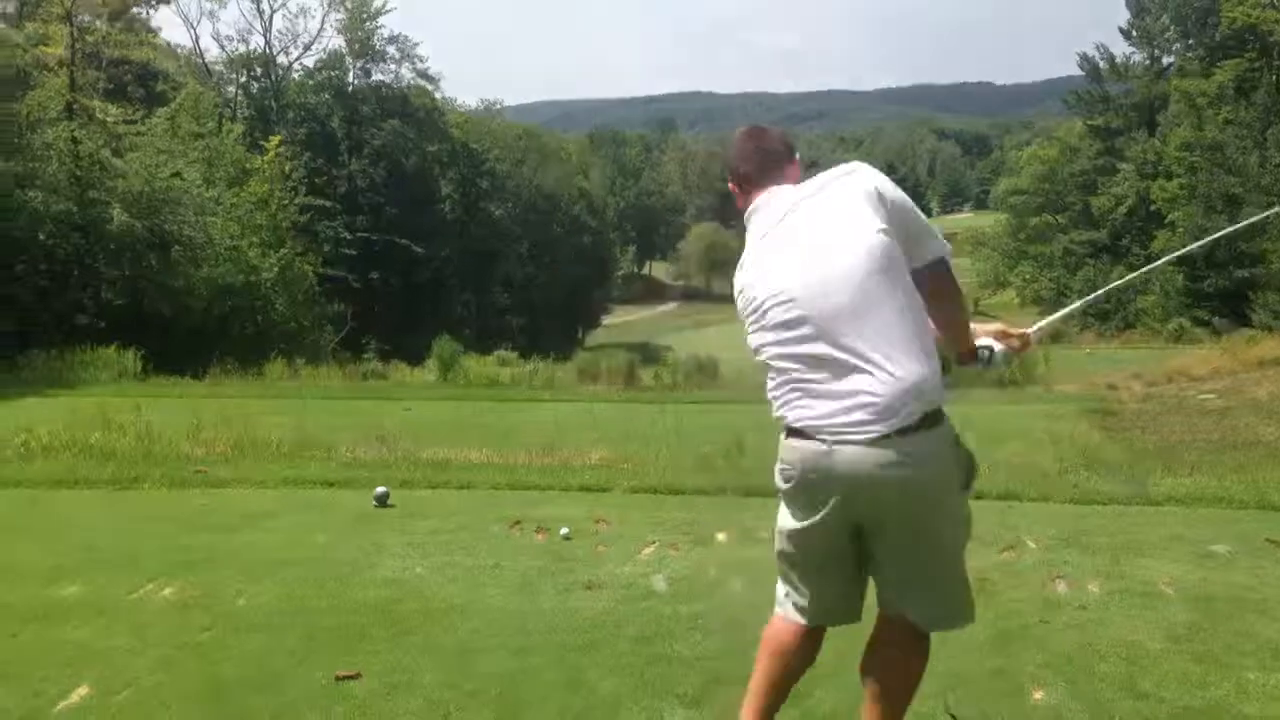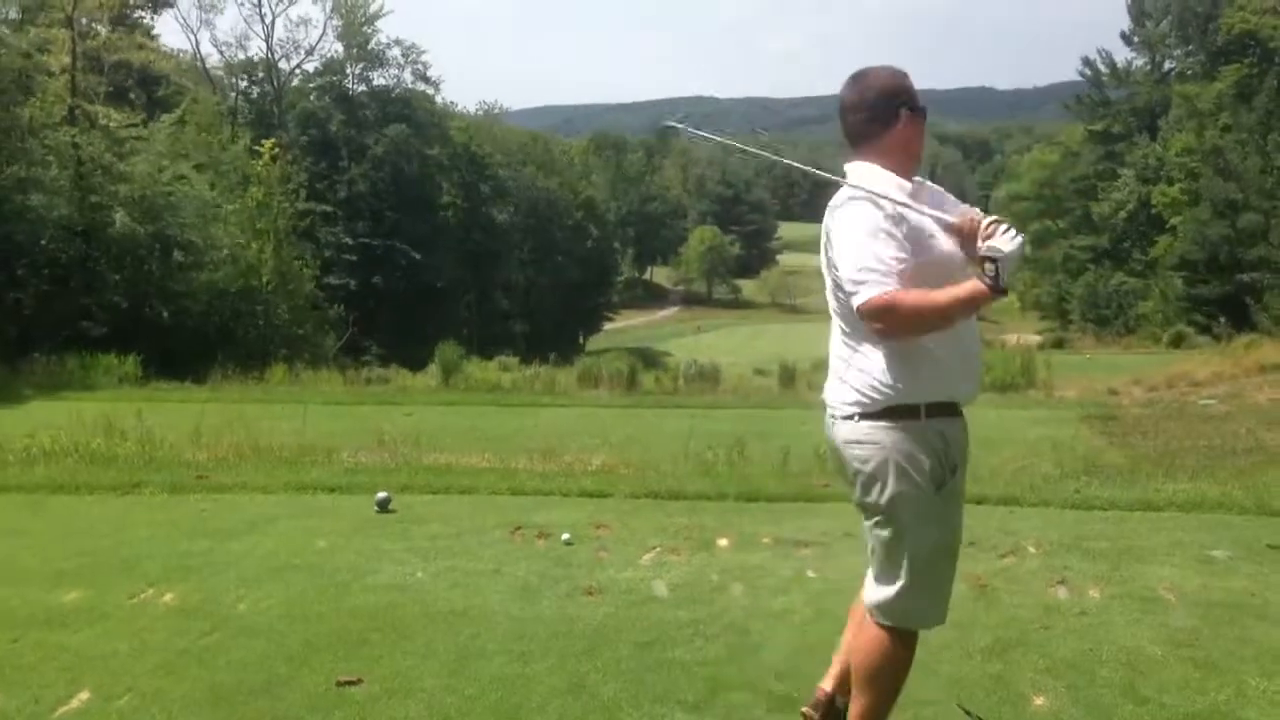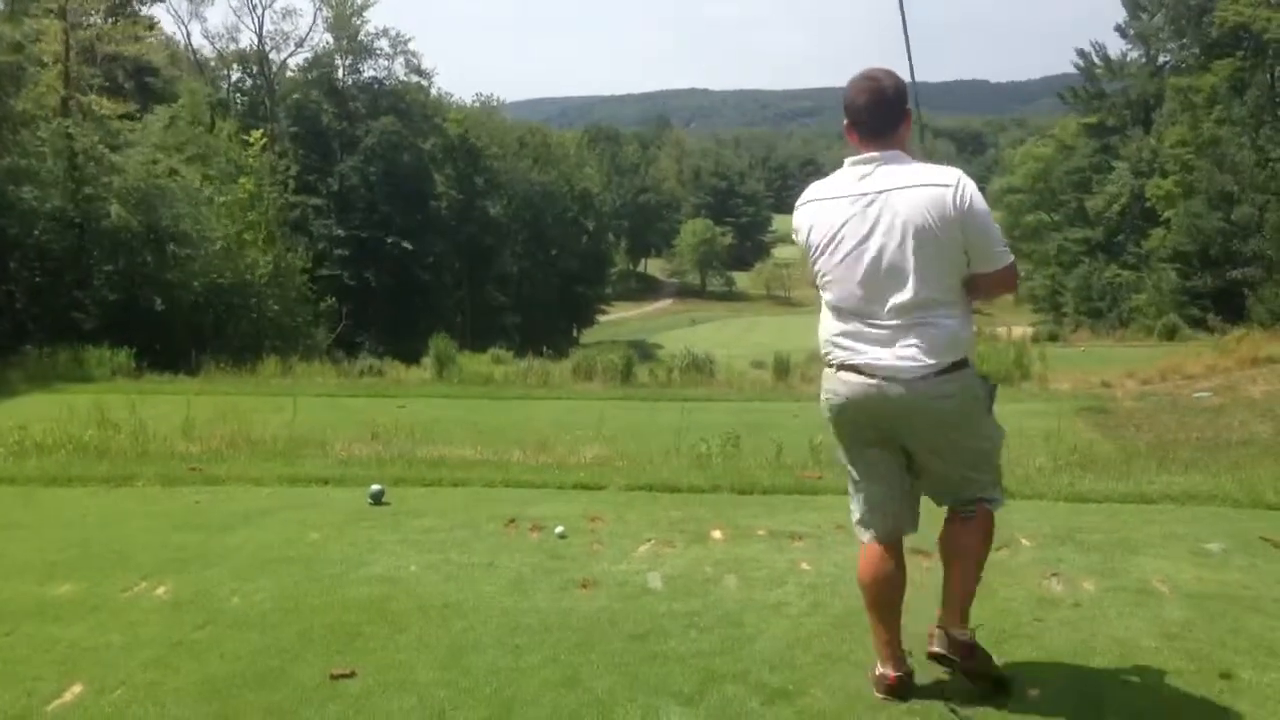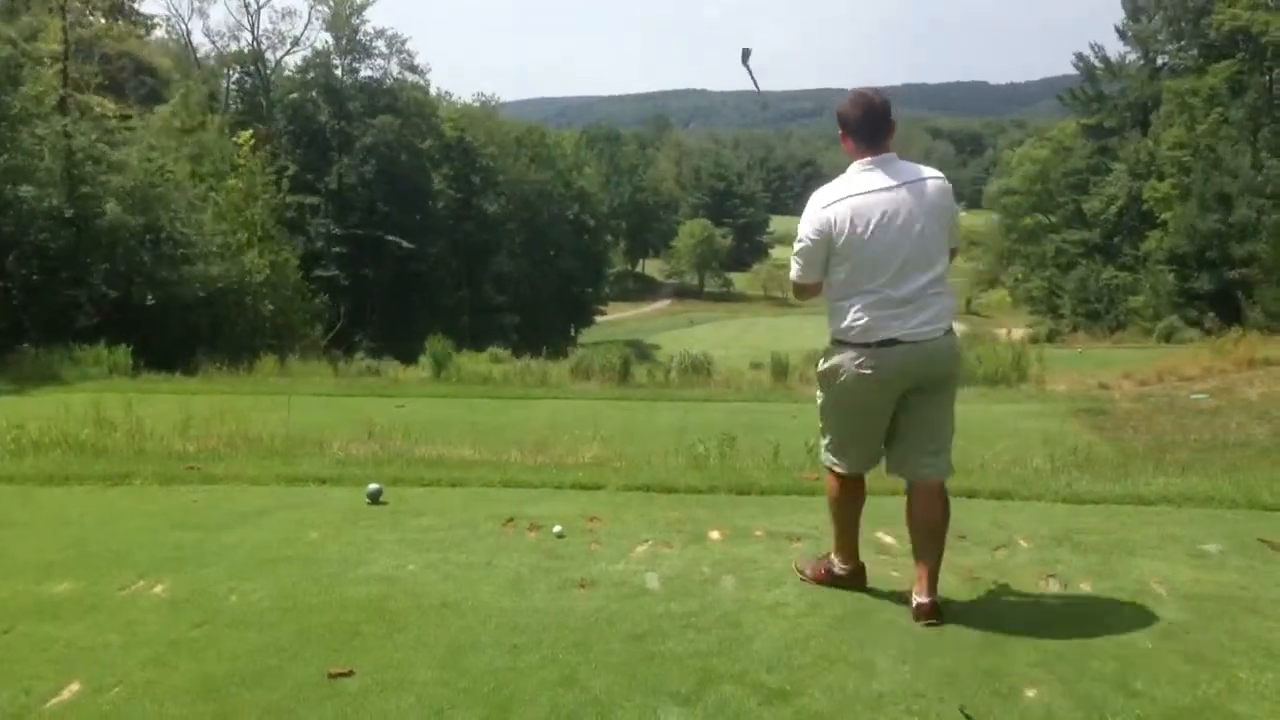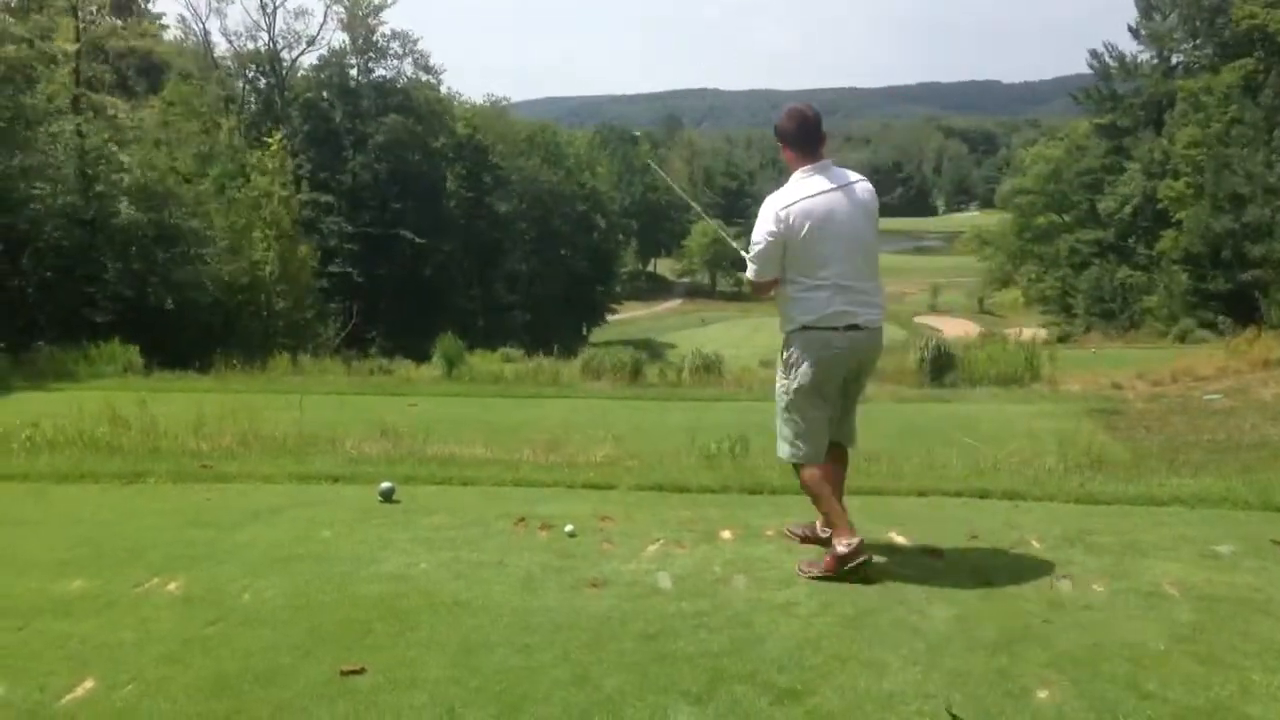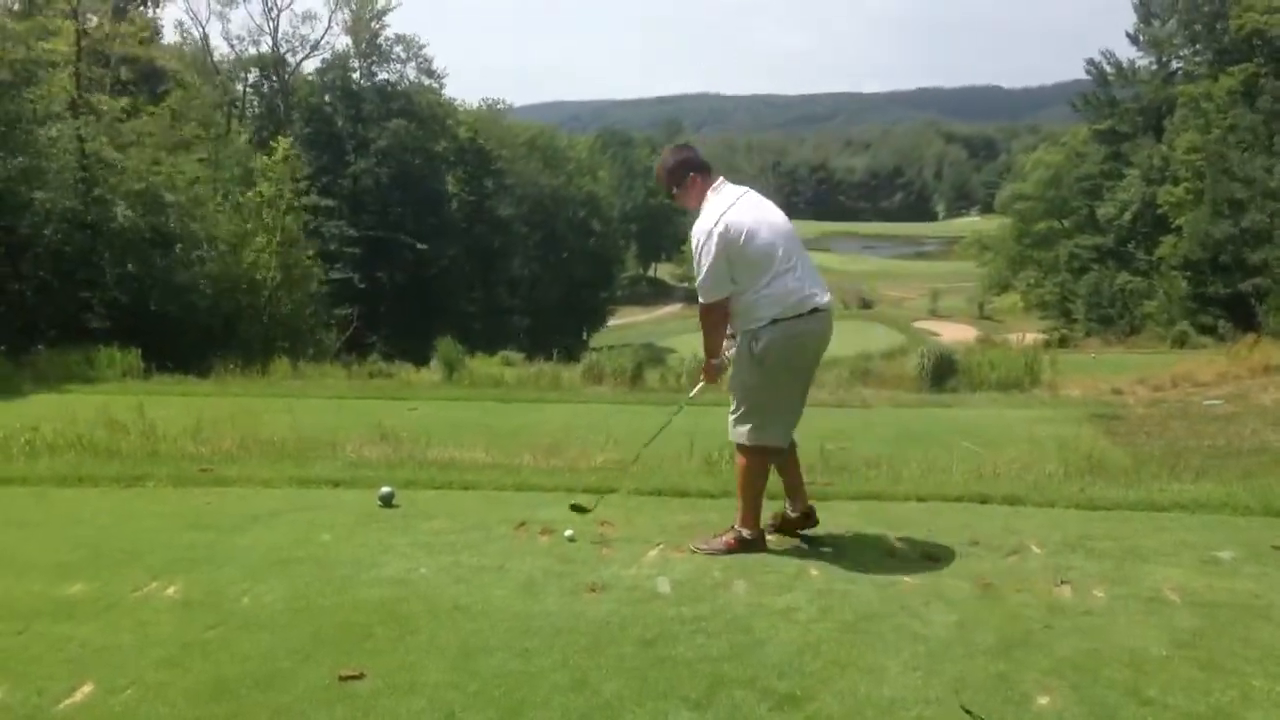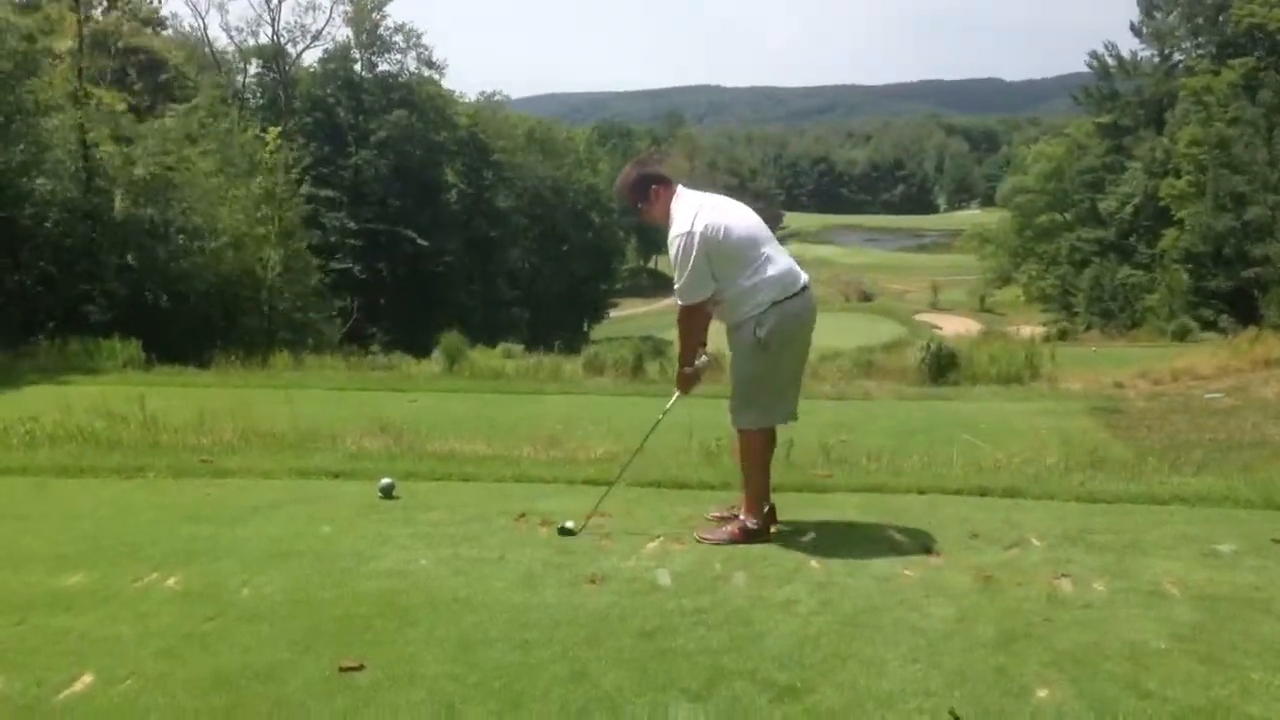
dt=0.7s
person 1, frame 1
left shoulder: (752, 272)
right shoulder: (858, 184)
right elbow: (934, 276)
left wrist: (964, 342)
right wrist: (967, 342)
left hip: (815, 456)
right hip: (909, 447)
left knee: (803, 609)
right knee: (909, 612)
person 1, frame 2
left shoulder: (915, 194)
right shoulder: (864, 204)
left elbow: (993, 238)
right elbow: (886, 311)
left wrist: (985, 234)
right wrist: (988, 283)
left hip: (883, 422)
right hip: (897, 427)
left knee: (898, 578)
right knee: (899, 596)
person 1, frame 3
left shoulder: (812, 203)
right shoulder: (950, 187)
right elbow: (1001, 280)
left hip: (849, 383)
right hip: (935, 382)
left knee: (879, 527)
right knee: (974, 498)
left ankle: (891, 663)
right ankle: (953, 630)
person 1, frame 4
left shoulder: (828, 202)
right shoulder: (937, 186)
left elbow: (803, 286)
left hip: (864, 354)
right hip: (936, 348)
left knee: (845, 462)
right knee: (927, 471)
left ankle: (845, 564)
right ankle: (925, 592)
person 1, frame 5
left shoulder: (781, 206)
right shoulder: (863, 189)
left elbow: (759, 284)
left wrist: (785, 276)
left hip: (816, 338)
right hip: (867, 330)
left knee: (804, 446)
right knee: (834, 434)
left ankle: (846, 540)
right ankle: (830, 524)
person 1, frame 6
left shoulder: (709, 226)
right shoulder: (746, 198)
left elbow: (712, 304)
left wrist: (712, 356)
right wrist: (730, 334)
left hip: (777, 329)
right hip: (813, 317)
left knee: (752, 431)
right knee: (775, 424)
left ankle: (747, 529)
right ankle: (798, 506)
person 1, frame 7
left shoulder: (685, 230)
right shoulder: (702, 204)
left elbow: (691, 307)
left wrist: (685, 364)
right wrist: (700, 345)
left hip: (770, 315)
right hip: (790, 303)
left knee: (751, 418)
right knee: (756, 414)
left ankle: (753, 520)
right ankle: (758, 504)
